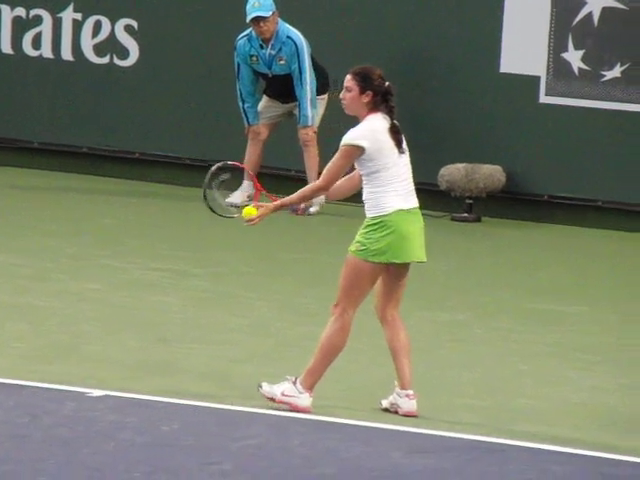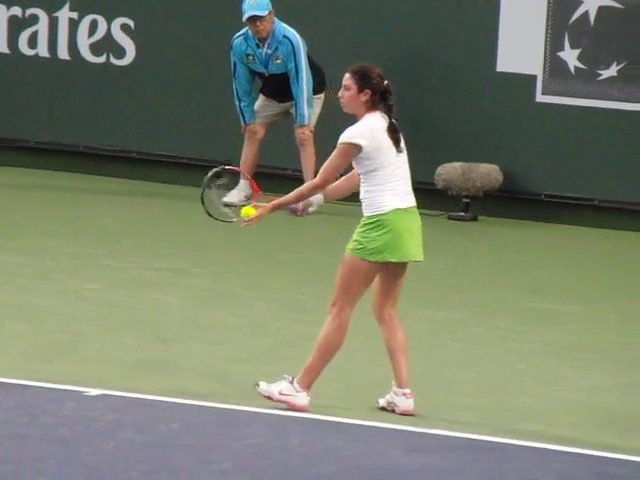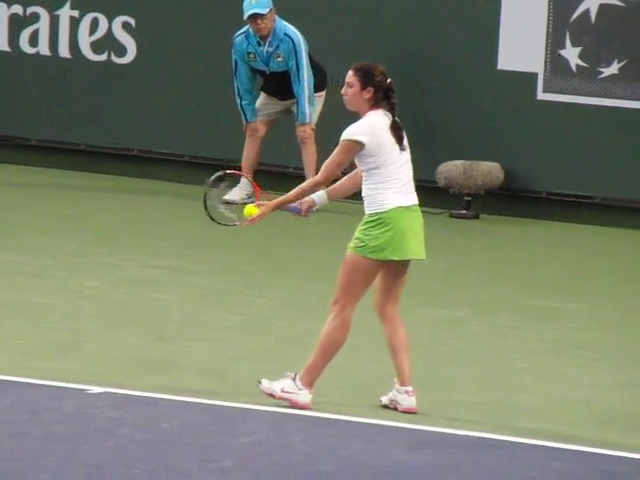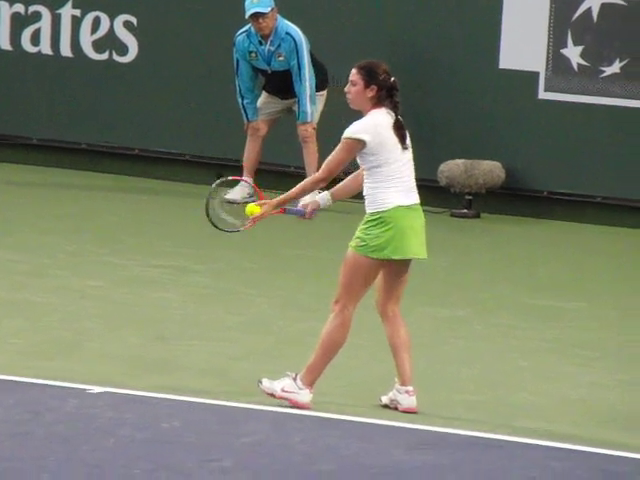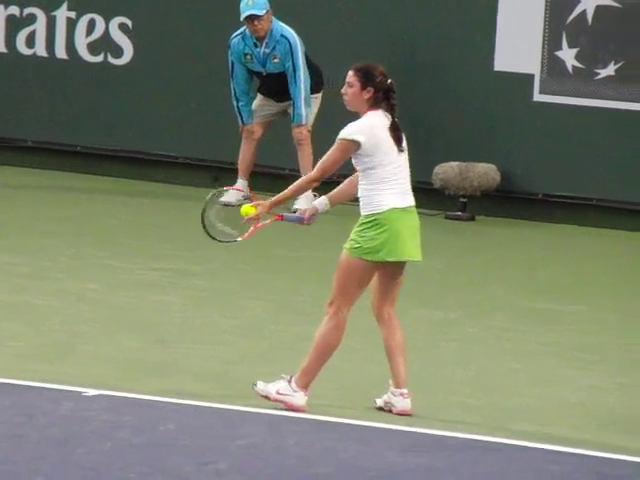
dt=0.1s
person 1, frame 1
left shoulder: (361, 134)
right shoulder: (388, 127)
left elbow: (322, 184)
left wrist: (274, 206)
right wrist: (312, 199)
left hip: (385, 225)
right hip: (409, 222)
left knee: (342, 311)
right knee: (388, 312)
left ankle: (302, 389)
right ankle: (405, 394)
person 1, frame 2
left shoulder: (359, 132)
right shoulder: (386, 126)
left elbow: (319, 181)
left wrist: (272, 206)
right wrist: (312, 200)
left hip: (382, 225)
right hip: (406, 222)
left knee: (339, 310)
right knee: (386, 311)
left ankle: (299, 388)
right ankle: (402, 393)
person 1, frame 3
left shoulder: (361, 129)
right shoulder: (389, 123)
left elbow: (321, 178)
left wrist: (275, 205)
right wrist: (317, 200)
left hip: (383, 222)
right hip: (408, 219)
left knee: (341, 307)
right knee: (388, 309)
left ankle: (301, 385)
right ankle: (404, 391)
person 1, frame 4
left shoulder: (364, 128)
right shoulder: (392, 123)
left elbow: (322, 175)
left wrist: (277, 202)
right wrist: (321, 200)
left hip: (385, 222)
right hip: (410, 219)
left knee: (342, 306)
right knee: (389, 308)
left ankle: (302, 385)
right ankle: (405, 391)
person 1, frame 5
left shoulder: (359, 129)
right shoulder: (388, 125)
left elbow: (315, 176)
left wrist: (271, 203)
right wrist: (320, 205)
left hip: (379, 224)
right hip: (404, 221)
left knee: (337, 309)
right knee: (384, 310)
left ankle: (297, 388)
right ankle: (400, 393)
person 2, frame 1
left shoulder: (294, 41)
right shoulder: (243, 44)
left elbow: (305, 83)
right elbow: (245, 85)
left wrist: (306, 122)
right wrist: (251, 119)
left hip: (309, 91)
right hip: (274, 94)
left knee: (307, 138)
right knee: (255, 134)
left ankle: (313, 194)
right ankle: (247, 190)
person 2, frame 2
left shoulder: (290, 40)
right shoulder: (240, 43)
left elbow: (301, 82)
right elbow: (242, 84)
left wrist: (303, 121)
right wrist: (248, 119)
left hip: (306, 90)
right hip: (271, 93)
left knee: (303, 137)
right knee: (252, 134)
right ankle: (243, 189)
person 2, frame 3
left shoulder: (291, 38)
right shoulder: (241, 41)
left elbow: (302, 80)
right elbow: (243, 82)
left wrist: (304, 119)
right wrist: (249, 117)
left hip: (307, 88)
right hip: (272, 91)
left knee: (304, 135)
right knee: (253, 131)
right ankle: (244, 186)
person 2, frame 4
left shoulder: (293, 37)
right shoulder: (242, 40)
left elbow: (304, 79)
right elbow: (244, 81)
left wrist: (305, 119)
right wrist: (250, 116)
left hip: (309, 87)
right hip: (274, 90)
left knee: (306, 134)
right knee: (254, 130)
left ankle: (312, 190)
right ankle: (246, 186)
person 2, frame 5
left shoulder: (288, 39)
right shoulder: (238, 42)
left elbow: (299, 81)
right elbow: (240, 83)
left wrist: (300, 121)
right wrist: (246, 118)
left hip: (304, 90)
right hip: (269, 92)
left knee: (301, 136)
right knee: (249, 133)
left ankle: (307, 194)
right ankle: (241, 188)
